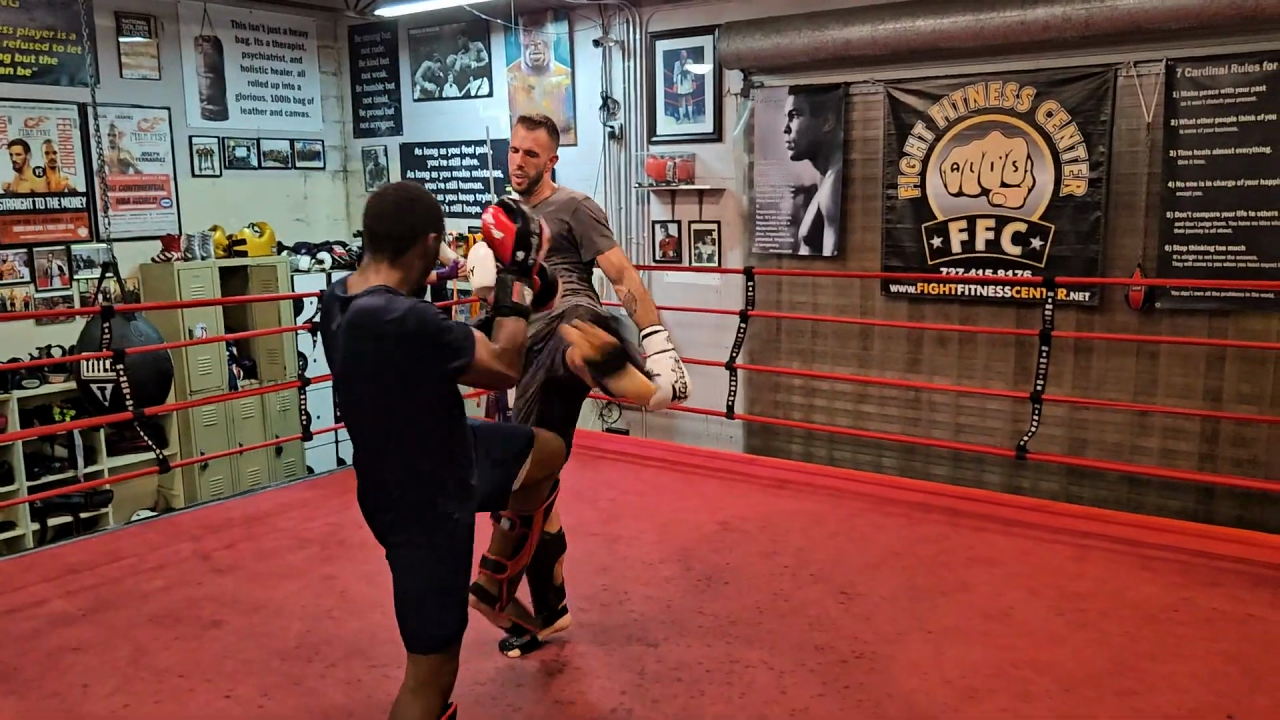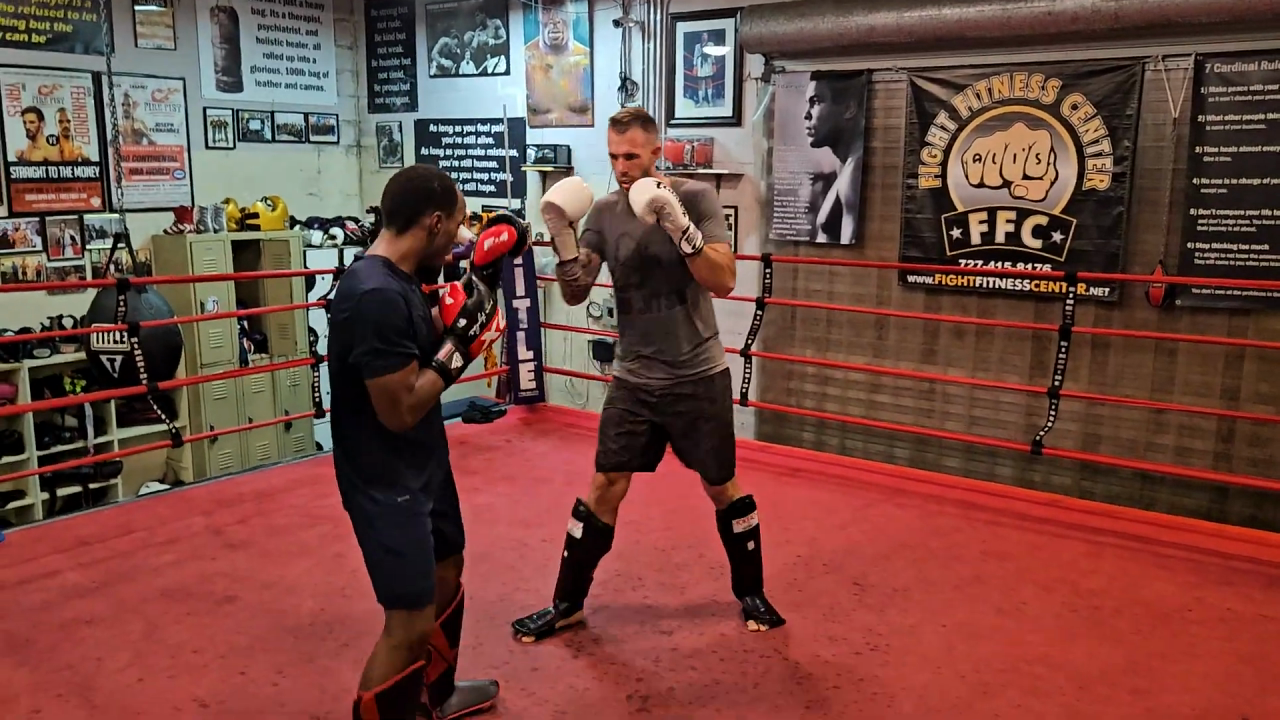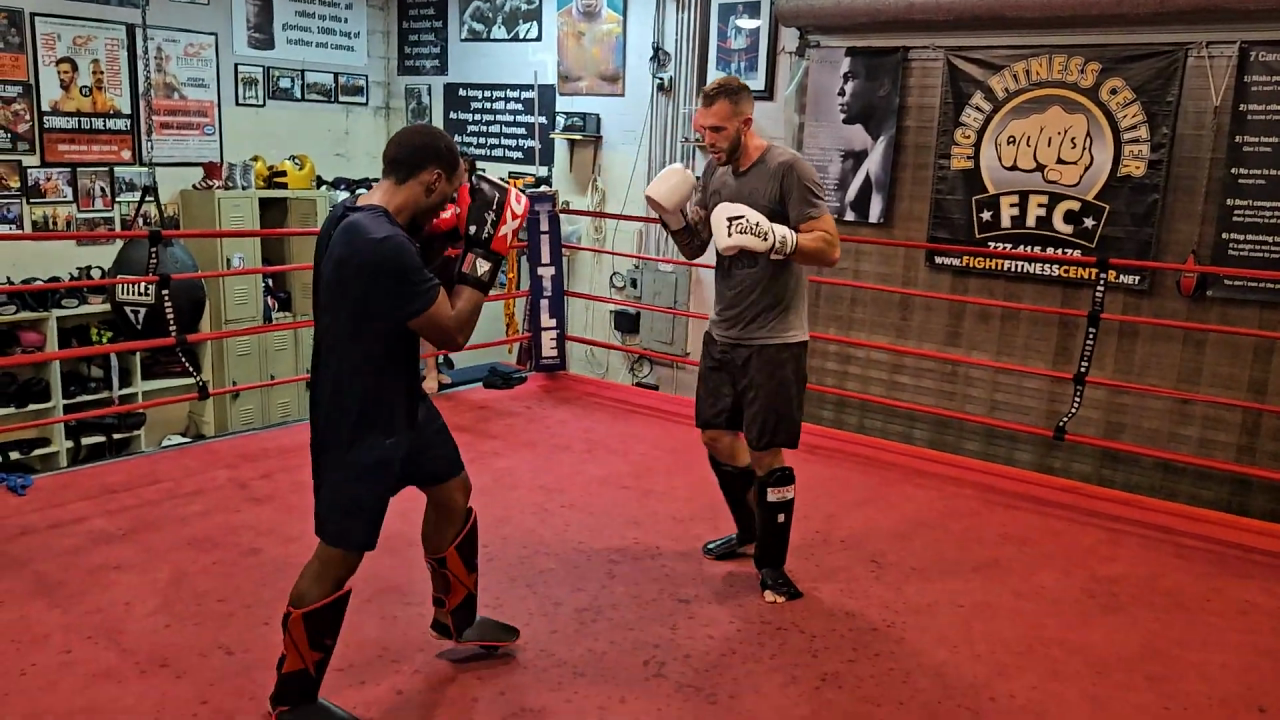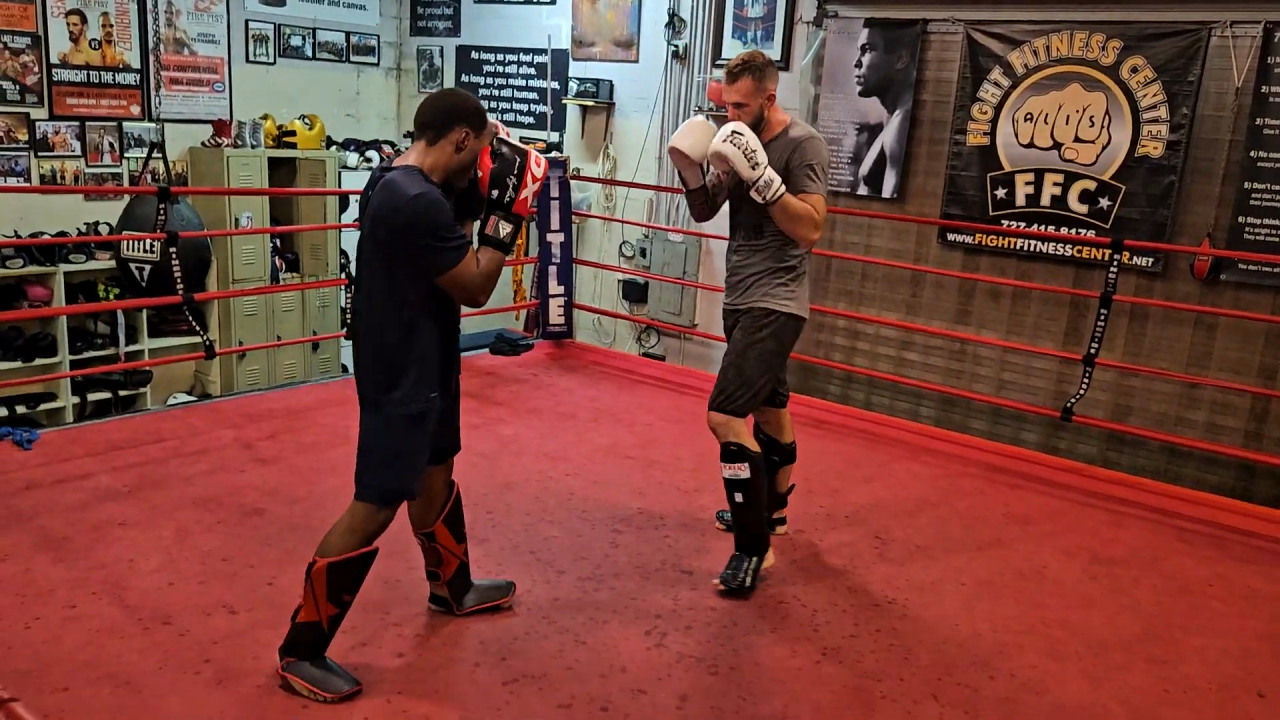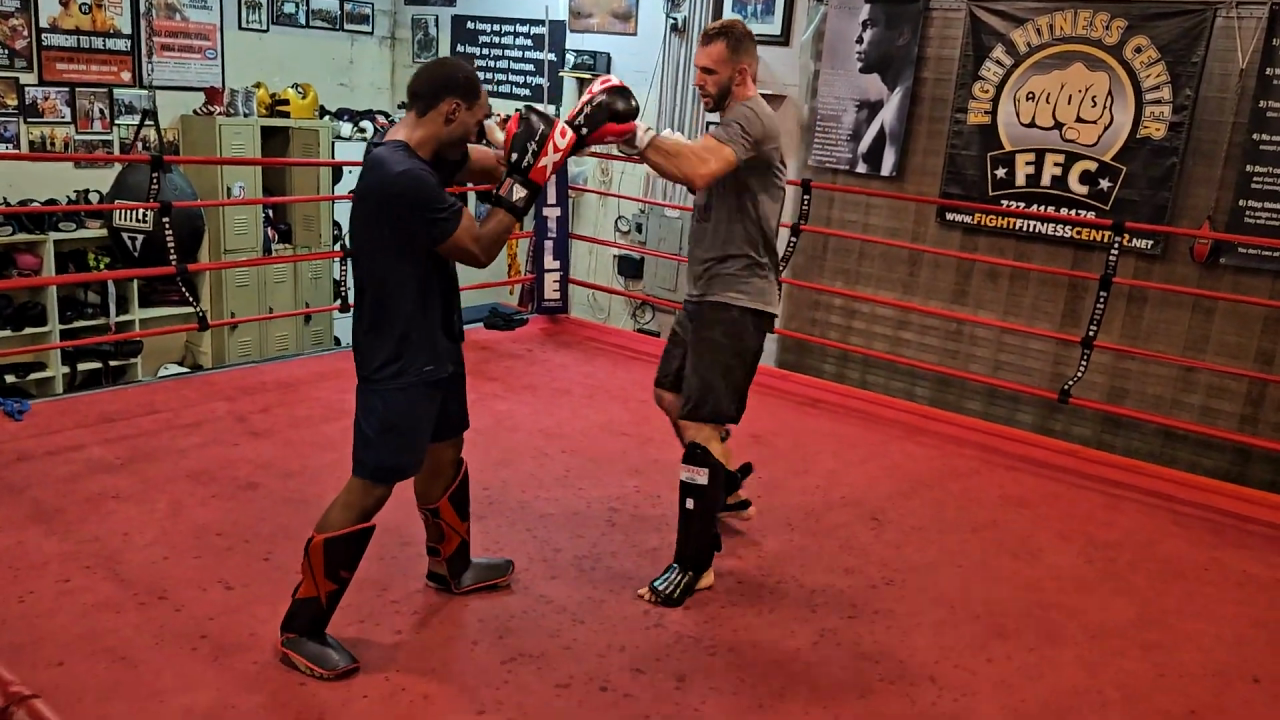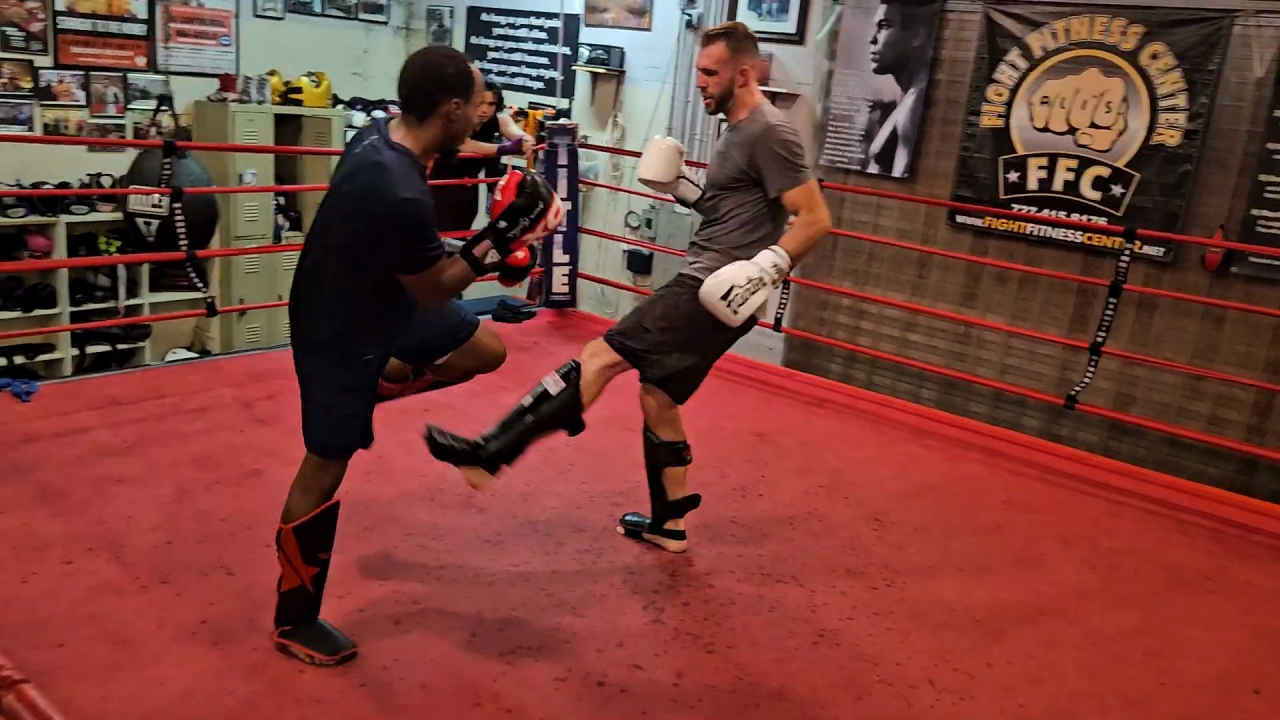
dt=0.4s
person 1, frame 1
left shoulder: (340, 297)
right shoulder: (402, 319)
right elbow: (503, 367)
right wrist: (519, 280)
left hip: (439, 456)
right hip: (424, 497)
left knee: (546, 446)
right knee: (434, 665)
left ankle: (495, 576)
person 1, frame 2
left shoulder: (399, 278)
right shoulder: (375, 297)
left elbow: (421, 345)
right elbow: (401, 410)
left wrist: (478, 276)
right wrist: (463, 341)
left hip: (422, 464)
right hip: (384, 480)
left knee: (444, 580)
right knee: (413, 620)
person 1, frame 3
left shoulder: (355, 216)
right shoulder: (382, 246)
right elbow: (454, 331)
left wrist: (436, 234)
right wrist: (486, 247)
left hip: (398, 402)
right hip: (360, 421)
left knee: (452, 490)
right knee: (341, 551)
left ankle: (457, 619)
person 1, frame 4
left shoulder: (400, 181)
right shoulder: (415, 202)
left elbow: (451, 250)
right elbow: (475, 288)
left wrist: (482, 192)
right wrist: (508, 208)
left hip: (424, 365)
right hip: (401, 376)
left knee: (435, 474)
right knee: (374, 507)
left ankle: (452, 587)
right ankle: (302, 650)
person 1, frame 5
left shoulder: (412, 152)
right shoulder: (400, 173)
left elbow: (492, 157)
right elbow: (478, 248)
left wrist: (571, 128)
right wrist: (526, 179)
left hip: (429, 338)
right hip: (397, 354)
left knee: (444, 450)
right knee: (371, 489)
left ankle: (451, 563)
right ankle: (302, 628)
person 1, frame 6
left shoulder: (383, 134)
right shoulder: (401, 198)
right elbow: (433, 291)
left wrist: (493, 238)
right wrist: (500, 238)
left hip: (376, 297)
right hip: (340, 328)
right knee: (327, 465)
left ankle: (373, 383)
right ankle: (294, 620)
person 2, frame 1
left shoulder: (575, 209)
left elbow: (625, 277)
left wrist: (658, 342)
right wrist: (478, 281)
left hip: (567, 323)
right hip: (526, 356)
left knee: (571, 346)
right ankle: (547, 611)
person 2, frame 2
left shoulder: (696, 198)
right shoulder: (604, 211)
left elbow: (723, 281)
right elbow: (574, 295)
left wrist: (679, 226)
right wrist: (563, 240)
left hip: (699, 375)
right hip: (636, 377)
left knee: (721, 487)
right knee: (604, 486)
left ankle: (750, 591)
right ankle: (565, 604)
person 2, frame 3
left shoulder: (789, 169)
right shoulder: (715, 170)
left elbow: (829, 248)
right elbow: (694, 247)
left wrist: (769, 236)
right wrist: (673, 217)
left hip: (774, 340)
right hip: (723, 335)
left knee: (766, 452)
right knee: (717, 439)
left ankle: (772, 564)
right ankle: (748, 531)
person 2, frame 4
left shoulder: (804, 145)
right shoulder: (740, 141)
left elbow: (808, 230)
right elbow: (703, 211)
left wrist: (758, 174)
right wrist: (690, 171)
left hip: (773, 305)
right hip: (740, 301)
left knee: (726, 418)
right knee: (767, 407)
left ankle: (752, 547)
right ankle: (770, 506)
person 2, frame 5
left shoulder: (747, 118)
right shoulder: (748, 117)
left elbow: (698, 168)
left wrist: (631, 135)
right wrist: (668, 148)
left hip: (735, 298)
right hip: (715, 291)
left knee: (697, 422)
right knee: (673, 397)
left ankle: (695, 562)
right ankle: (724, 488)
person 2, frame 6
left shoulder: (768, 133)
right shoulder: (746, 129)
left elbow: (815, 219)
left wrist: (766, 266)
right wrist: (692, 188)
left hip: (720, 291)
right hip: (715, 294)
left knee: (599, 359)
right knee: (658, 401)
left ankle: (488, 454)
right ankle: (669, 521)
